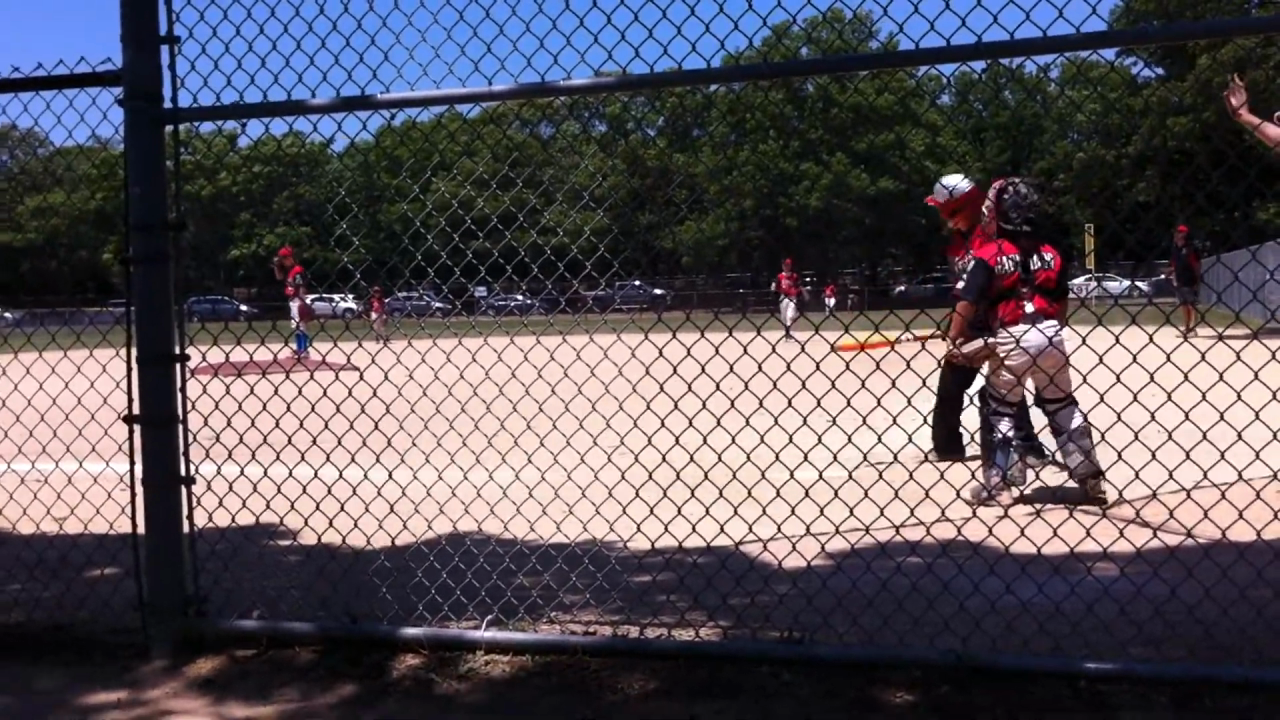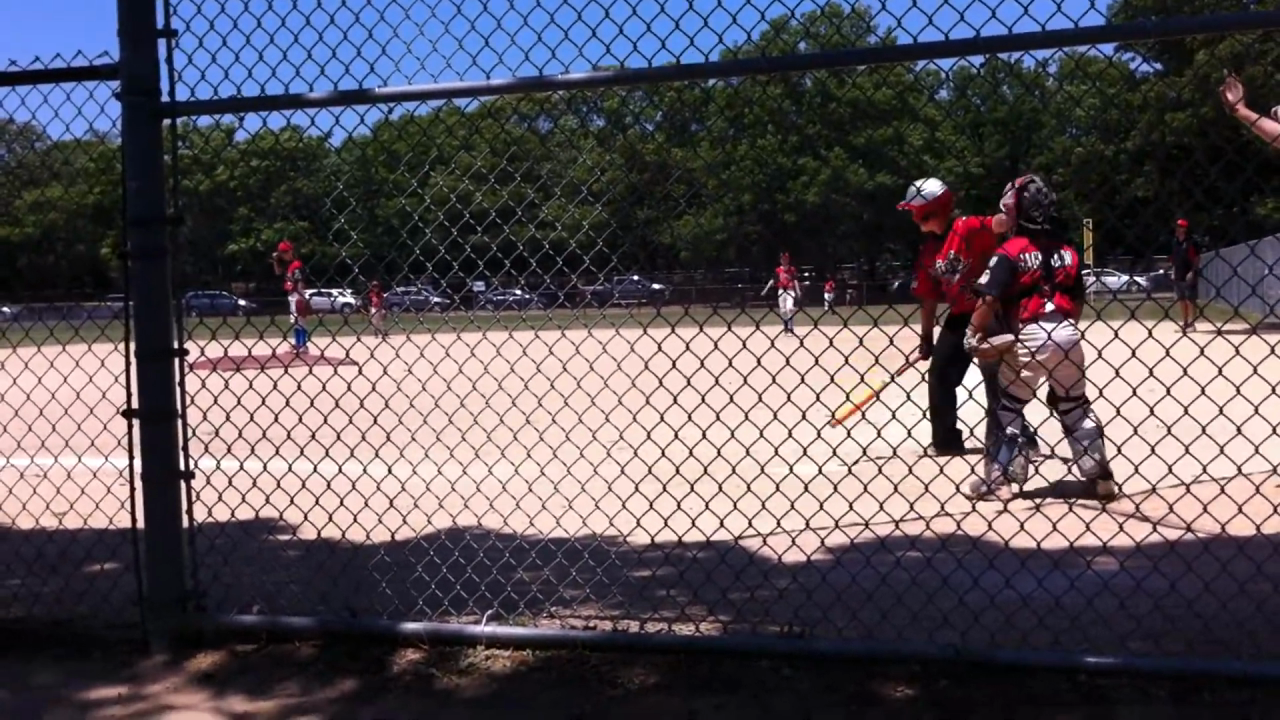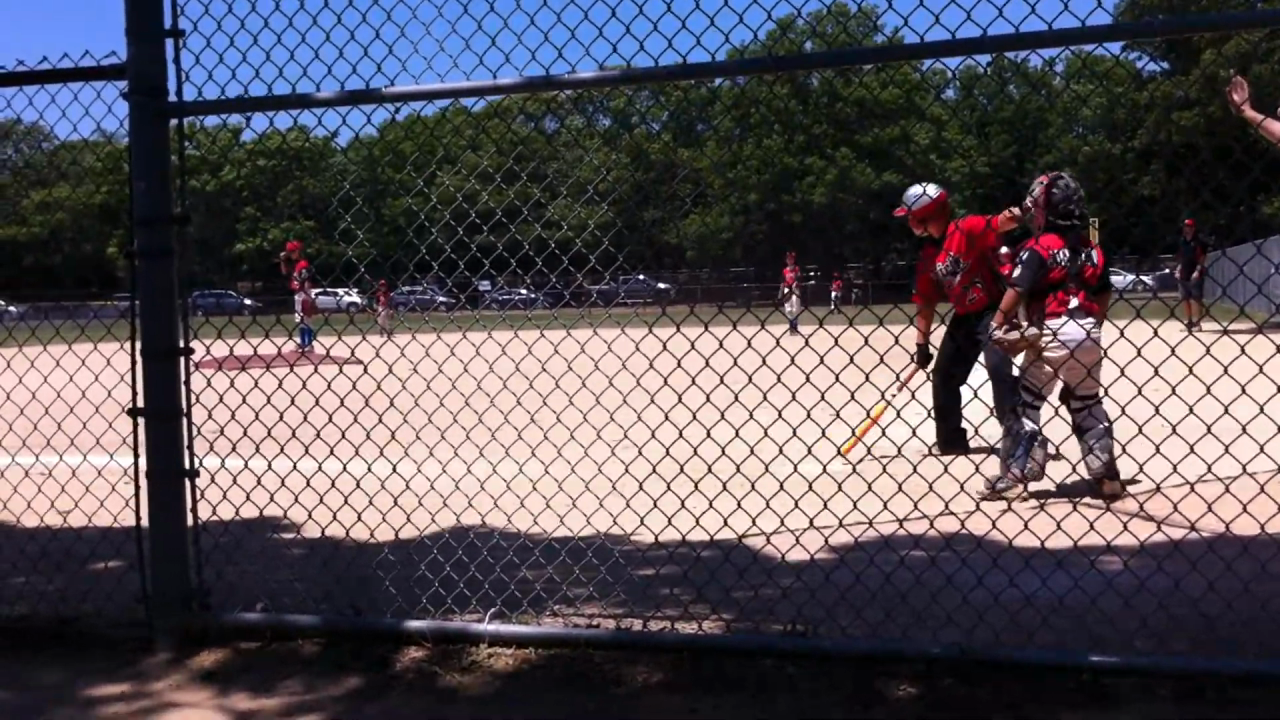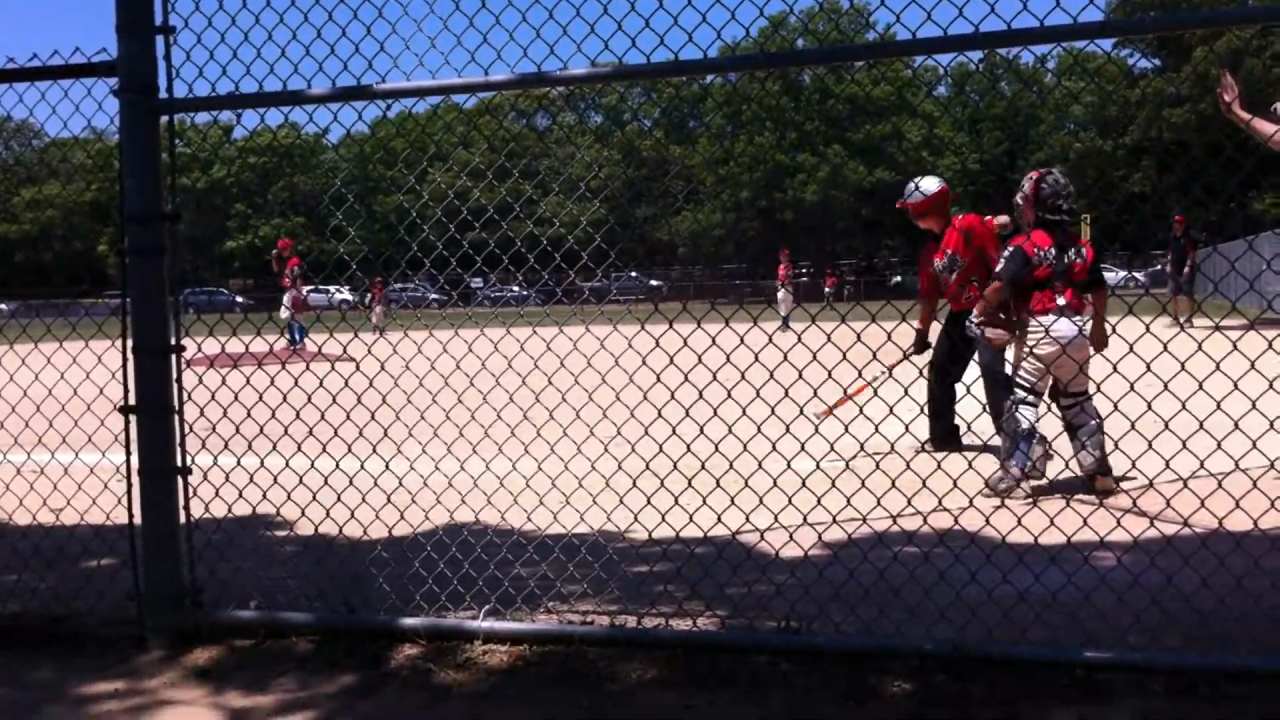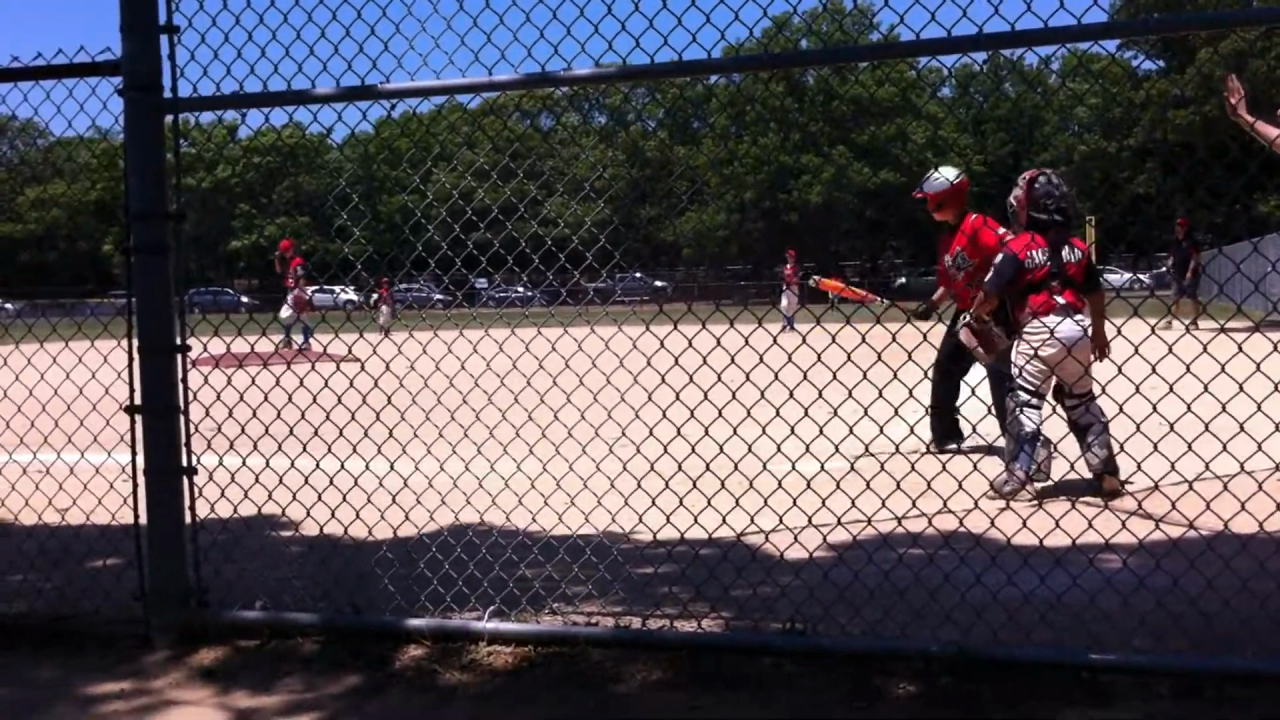
dt=0.2s
person 1, frame 1
left shoulder: (988, 256)
right shoulder: (1051, 254)
left elbow: (968, 303)
right elbow: (1061, 303)
left wrist: (955, 338)
left hip: (1011, 341)
right hip: (1050, 336)
left knee: (1000, 413)
right knee: (1064, 408)
left ankle: (997, 485)
right ankle: (1090, 479)
person 1, frame 2
left shoulder: (1010, 252)
right shoulder: (1068, 252)
left elbow: (989, 298)
right elbow: (1078, 300)
left wrist: (973, 332)
left hip: (1029, 338)
right hip: (1066, 335)
left knee: (1008, 409)
right knee: (1076, 408)
left ankle: (997, 480)
right ankle: (1101, 478)
person 1, frame 3
left shoulder: (1038, 248)
right shoulder: (1092, 249)
left elbow: (1018, 290)
right elbow: (1103, 295)
left wrist: (998, 324)
left hip: (1050, 335)
right hip: (1086, 333)
left knee: (1026, 405)
right knee: (1088, 405)
left ankle: (1012, 478)
right ankle: (1107, 477)
person 1, frame 4
left shoulder: (1024, 245)
right shoulder: (1082, 247)
left elbow: (1000, 285)
right elbow: (1099, 291)
left wrist: (980, 313)
right wrist: (1098, 325)
left hip: (1038, 332)
right hip: (1076, 329)
left knee: (1022, 402)
right knee: (1078, 402)
left ankle: (1013, 475)
right ankle: (1099, 473)
person 1, frame 5
left shoulder: (1018, 248)
right shoulder: (1078, 247)
left elbow: (991, 292)
right elbow: (1095, 293)
left wrist: (974, 316)
right wrist: (1098, 330)
left hip: (1038, 334)
right hip: (1077, 330)
left knee: (1025, 404)
right knee: (1082, 402)
left ankle: (1019, 477)
right ankle: (1106, 473)
person 2, frame 1
left shoulder: (988, 233)
right shoulder: (955, 241)
right hip: (972, 320)
right knee: (951, 380)
left ankle: (1028, 447)
right ankle: (947, 446)
person 2, frame 2
left shoulder: (968, 228)
right shoulder: (927, 249)
left elbow: (999, 224)
right elbow: (928, 296)
right wrist: (926, 337)
right hip: (959, 317)
left knee: (993, 371)
right knee: (939, 376)
left ankle: (1022, 440)
right ankle: (947, 441)
person 2, frame 3
left shoulder: (967, 229)
right shoulder: (927, 255)
left elbow: (1004, 222)
right elbow: (926, 303)
left wrist: (1016, 215)
right wrist: (922, 343)
left hip: (993, 311)
right hip: (963, 318)
left knee: (999, 369)
right knee: (944, 377)
right ankle: (951, 440)
person 2, frame 4
left shoulder: (966, 226)
right shoulder: (929, 249)
left elbow: (1000, 224)
right elbow: (929, 295)
right wrist: (922, 332)
right hip: (959, 315)
left knee: (992, 368)
right knee: (939, 372)
right ankle: (944, 437)
person 2, frame 5
left shoulder: (977, 226)
right shoulder: (947, 236)
left elbow: (1010, 243)
right wrist: (932, 304)
left hip: (995, 309)
right hip: (965, 312)
left knee: (997, 369)
right knee: (943, 371)
right ankle: (945, 436)
